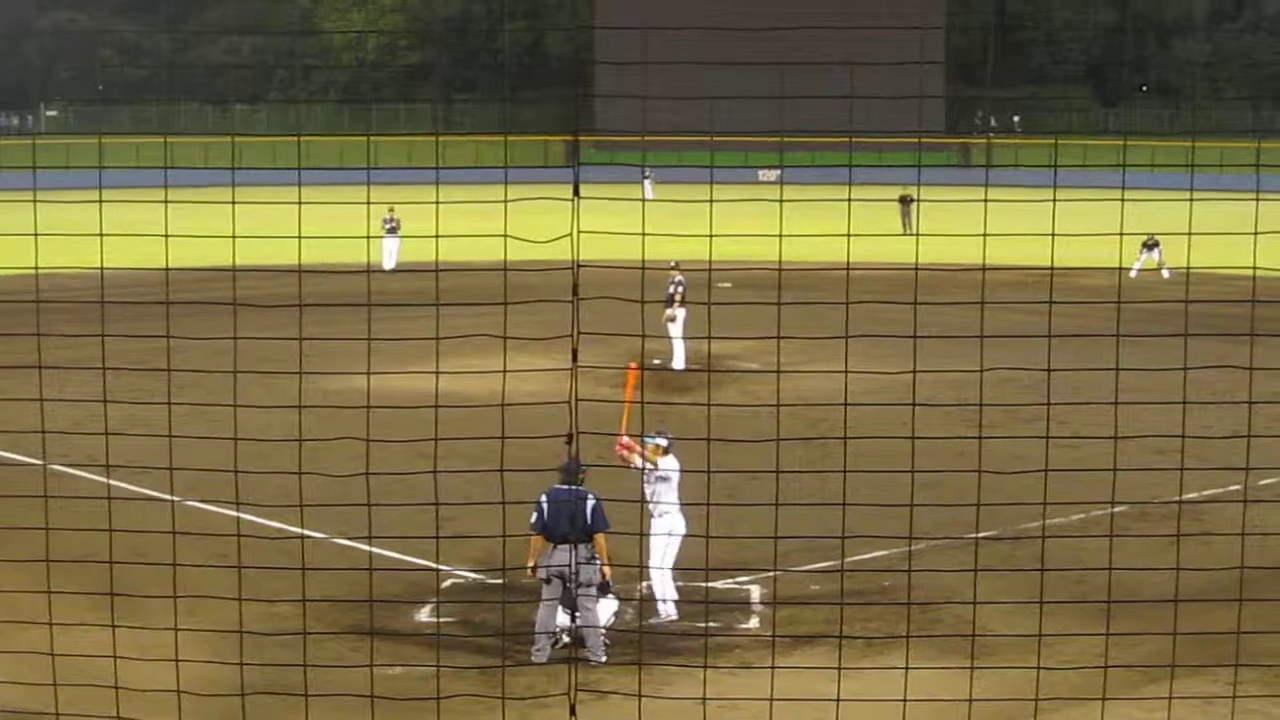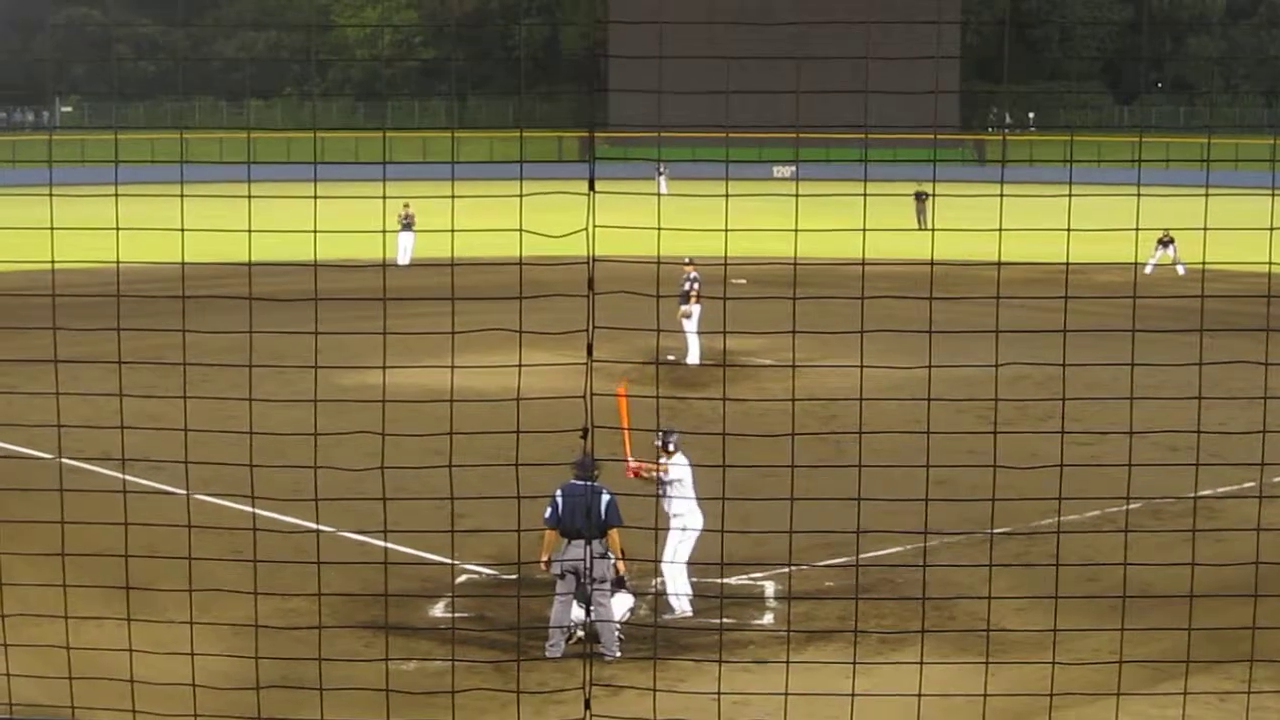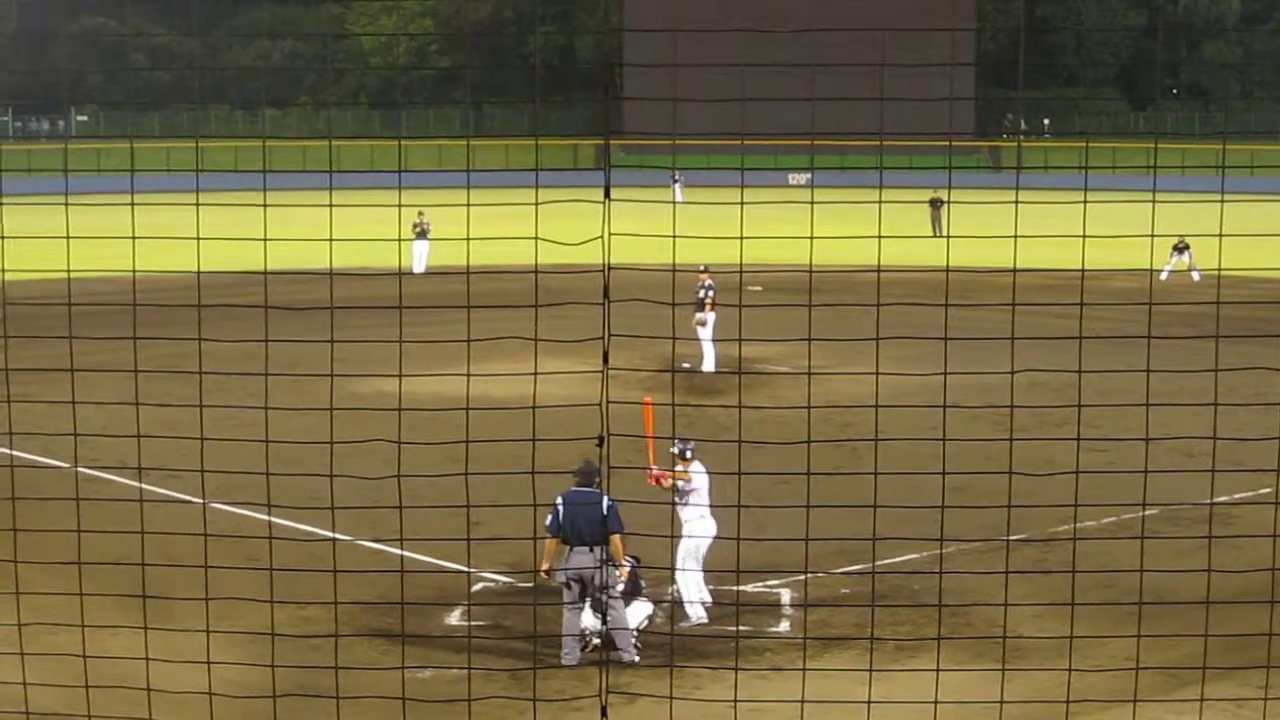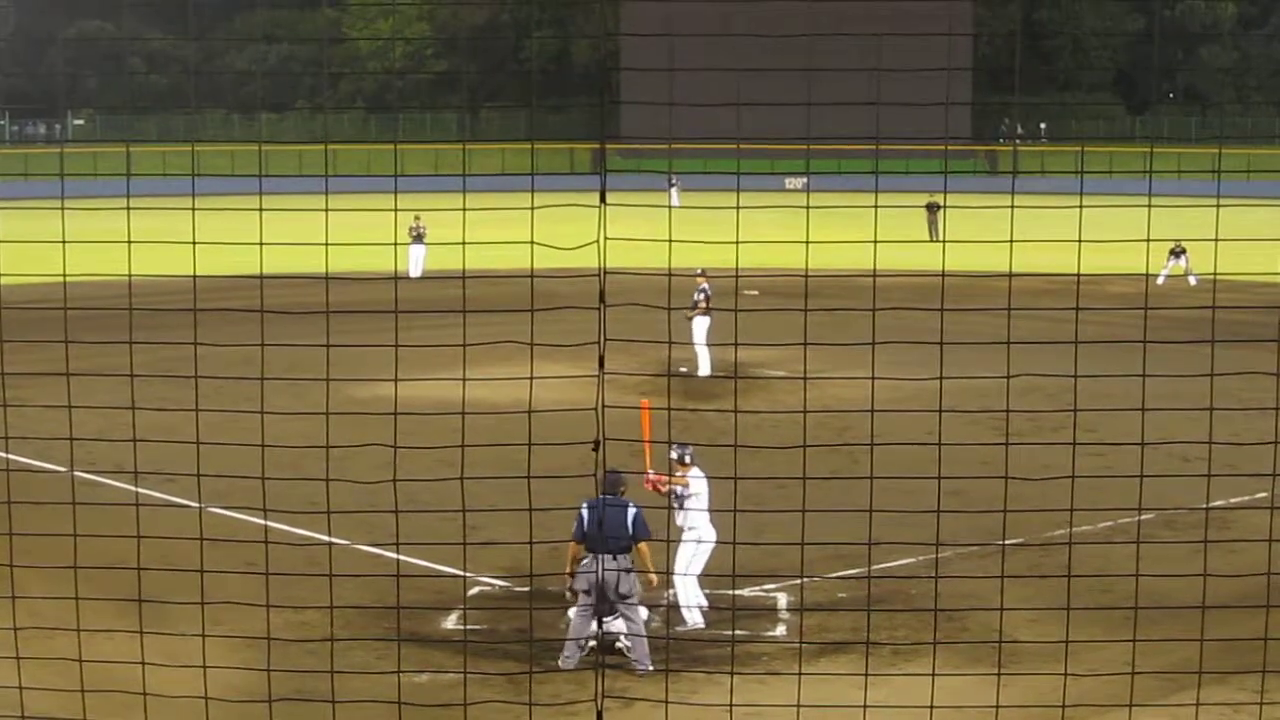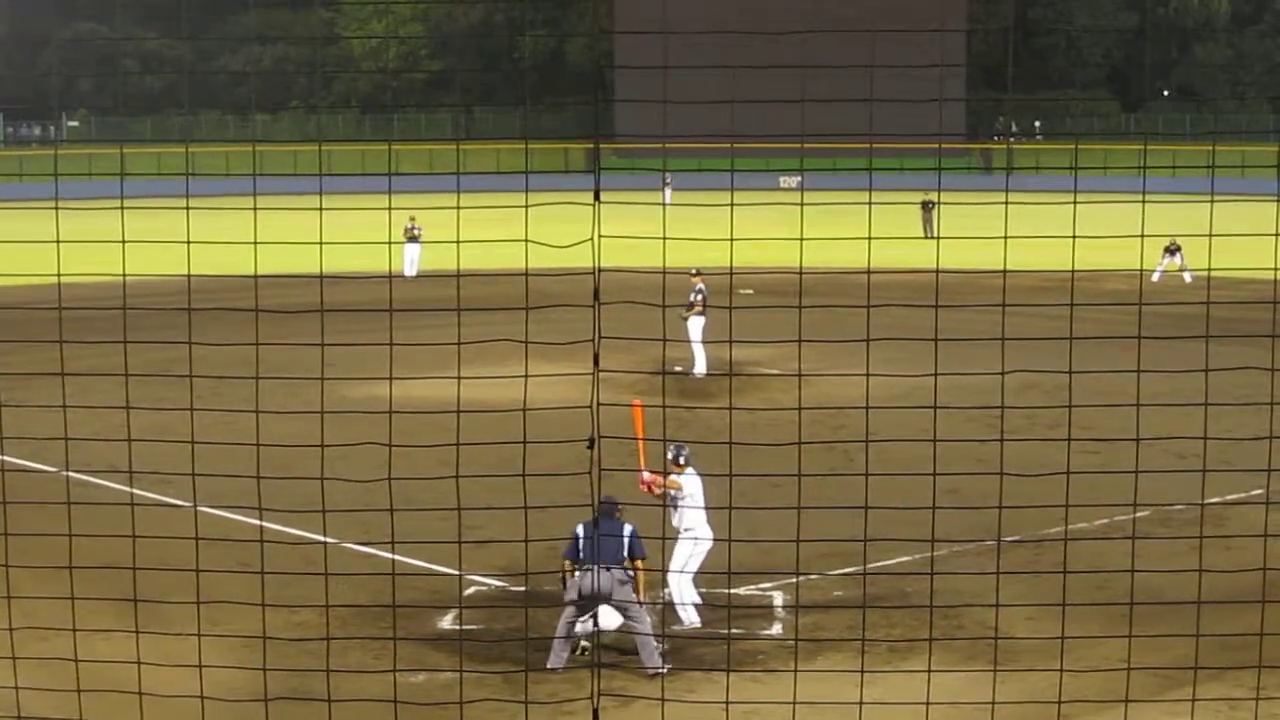
dt=1s
person 1, frame 1
left shoulder: (546, 497)
right shoulder: (589, 499)
left elbow: (536, 533)
right elbow: (598, 535)
left wrist: (532, 560)
right wrist: (604, 563)
left hip: (554, 556)
right hip: (582, 556)
left knee: (548, 605)
right knee: (588, 606)
left ankle: (540, 653)
right ankle: (596, 654)
person 1, frame 2
left shoulder: (561, 493)
right shoulder: (604, 495)
left elbow: (551, 529)
right elbow: (612, 531)
left wrist: (545, 555)
right wrist: (618, 558)
left hip: (569, 551)
right hip: (596, 552)
left knee: (562, 600)
right knee: (602, 601)
left ankle: (554, 648)
right ankle: (610, 650)
person 1, frame 3
left shoulder: (562, 500)
right shoulder: (605, 501)
left elbow: (552, 536)
right elbow: (614, 537)
left wrist: (546, 562)
right wrist: (621, 564)
left hip: (572, 559)
right hip: (597, 559)
left knee: (571, 609)
right knee: (614, 606)
left ankle: (569, 656)
right ankle: (627, 652)
person 1, frame 4
left shoulder: (587, 507)
right shoulder: (631, 509)
left elbow: (576, 542)
right elbow: (641, 544)
left wrist: (569, 567)
right wrist: (650, 571)
left hip: (592, 567)
right hip: (620, 568)
left knee: (582, 615)
right knee: (632, 617)
left ankle: (568, 660)
right ankle: (642, 663)
person 1, frame 5
left shoulder: (582, 528)
right shoulder: (627, 528)
left elbow: (568, 562)
right elbow: (638, 563)
left wrist: (571, 587)
right wrist: (640, 593)
left hip: (586, 579)
right hip: (615, 579)
left knee: (568, 620)
right knee: (639, 619)
left ankle: (555, 663)
right ankle: (654, 665)
person 2, frame 1
left shoulder: (671, 463)
right shoulder: (649, 459)
left elbow: (655, 463)
right elbow: (632, 459)
left wrist: (633, 446)
right wrist: (623, 450)
left hip: (669, 521)
right hip: (658, 519)
left knee: (659, 566)
right knee: (658, 564)
left ankle: (668, 611)
right ankle: (669, 598)
person 2, frame 2
left shoulder: (680, 464)
right shoulder: (666, 461)
left elbow: (661, 469)
right elbow: (654, 477)
left wrist: (638, 464)
right wrist: (638, 473)
left hip: (686, 519)
right hip: (681, 518)
left knee: (670, 563)
right knee: (677, 560)
left ankle: (682, 607)
right ankle: (684, 594)
person 2, frame 3
left shoulder: (698, 471)
right shoulder: (681, 469)
left elbow: (686, 477)
right elbow: (668, 484)
left wrist: (661, 472)
right wrist: (657, 478)
left hip: (697, 526)
right hip: (698, 525)
left knee: (683, 571)
right knee: (693, 567)
left ankle: (697, 614)
right ankle: (703, 598)
person 2, frame 4
left shoulder: (697, 477)
right shoulder: (680, 476)
left elbow: (682, 482)
right elbow: (666, 491)
left wrist: (658, 477)
right wrist: (655, 484)
left hip: (699, 534)
right hip: (691, 533)
left knee: (682, 576)
right knee: (684, 573)
left ankle: (695, 620)
right ankle: (699, 603)
person 2, frame 5
left shoulder: (691, 478)
right shoulder: (676, 476)
left elbow: (675, 486)
right elbow: (663, 493)
left wrist: (653, 478)
right wrist: (650, 486)
left hip: (696, 535)
right hip: (688, 535)
left knee: (676, 576)
right knee: (680, 573)
left ankle: (691, 619)
right ankle: (692, 600)
